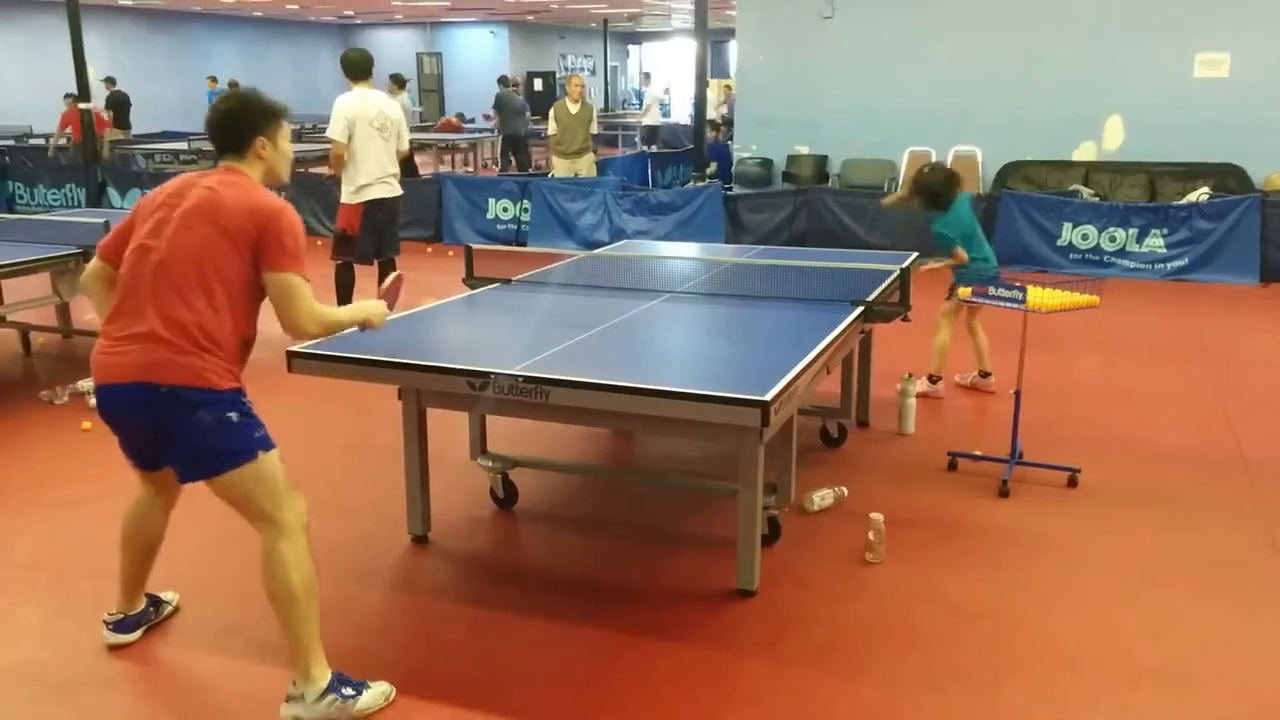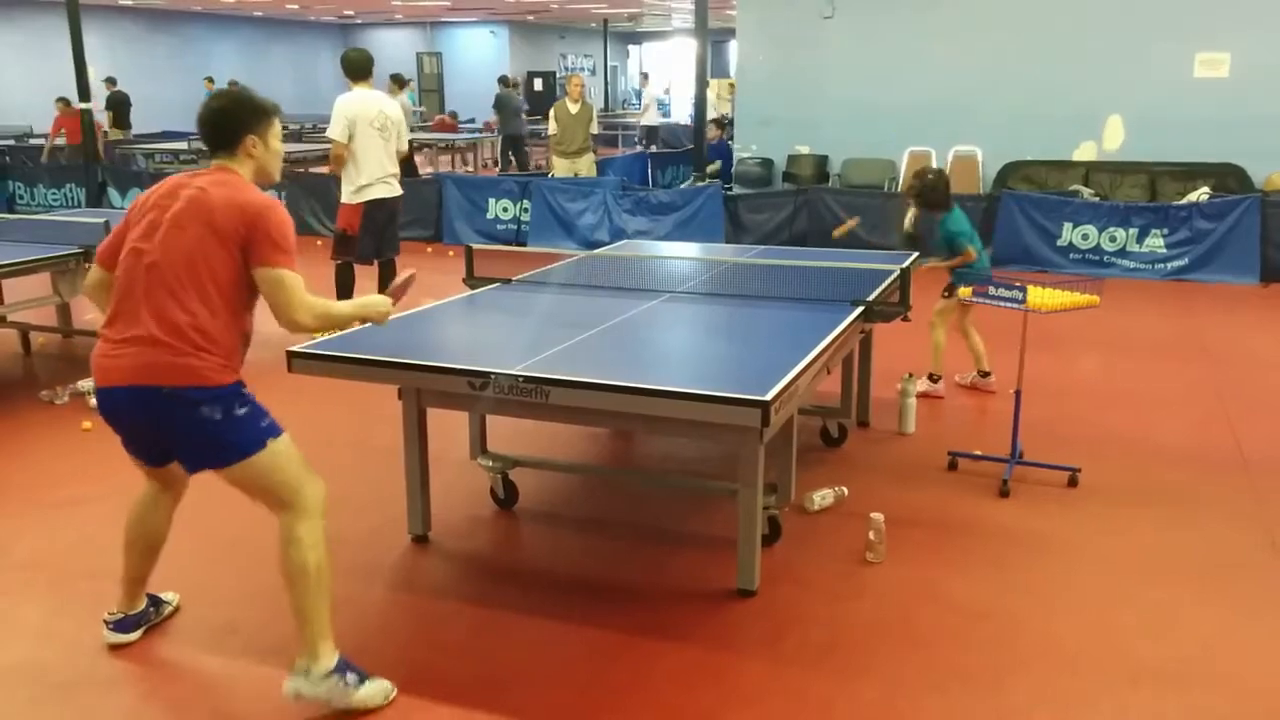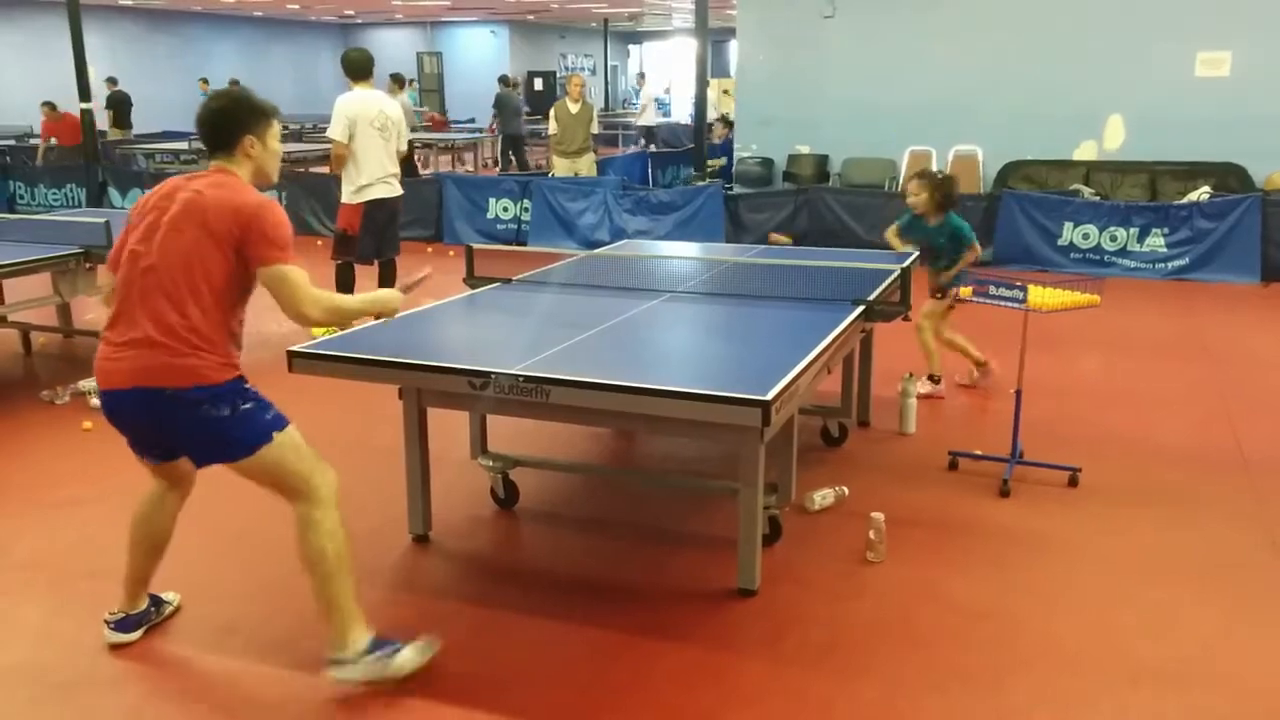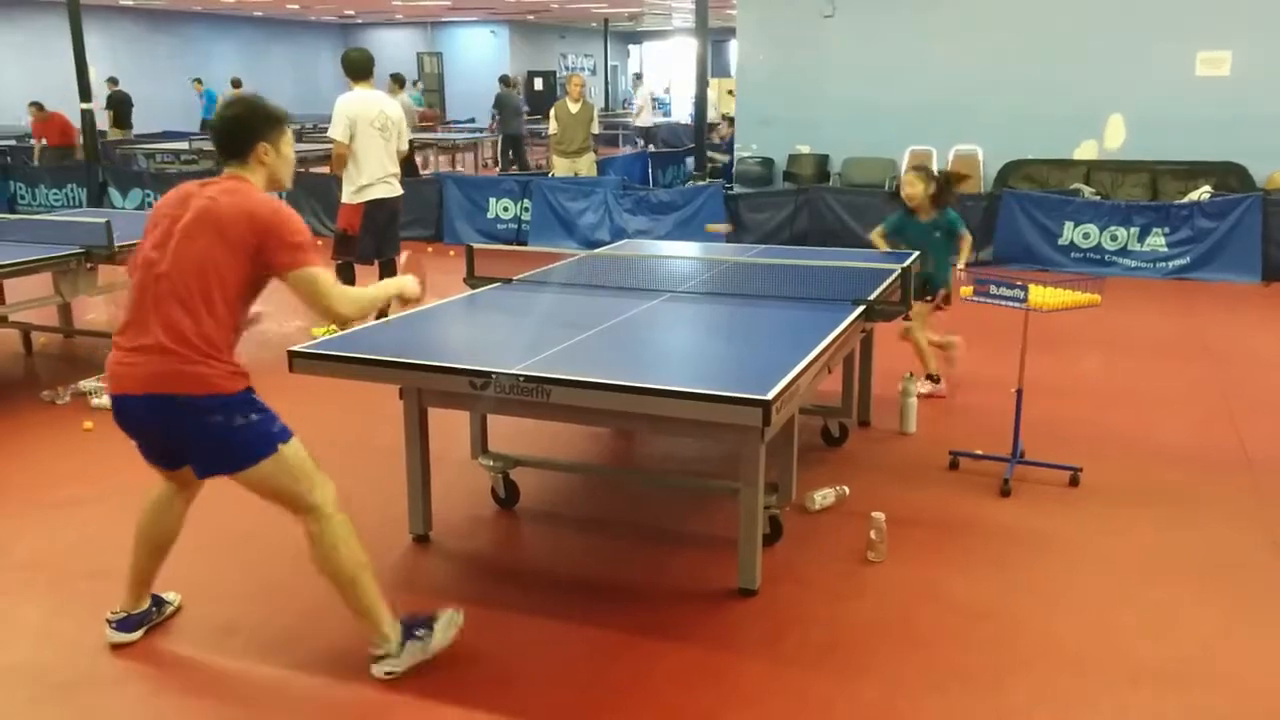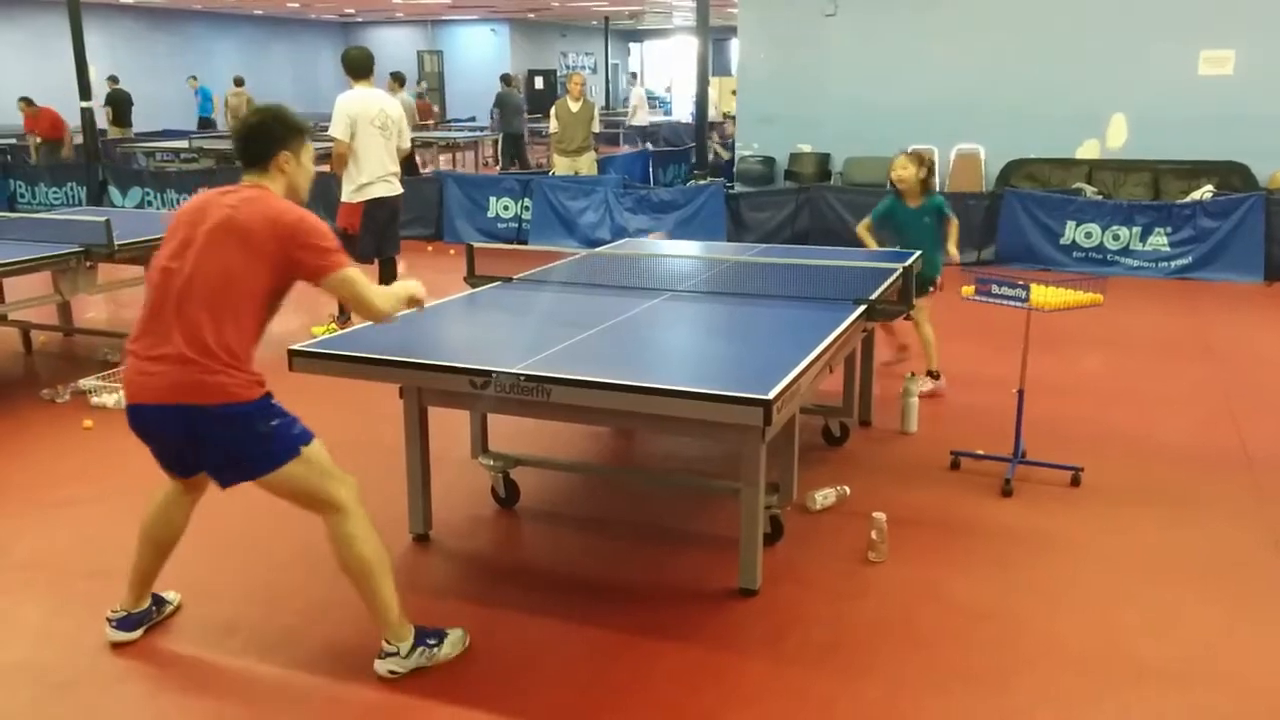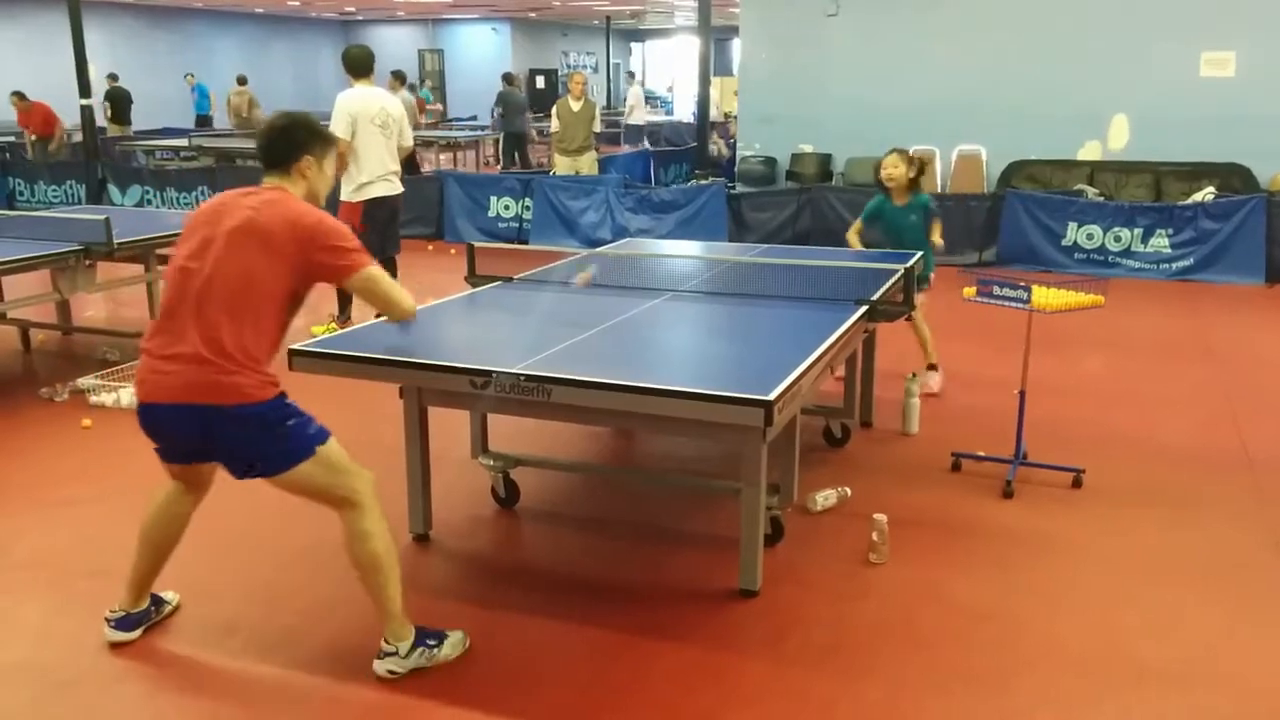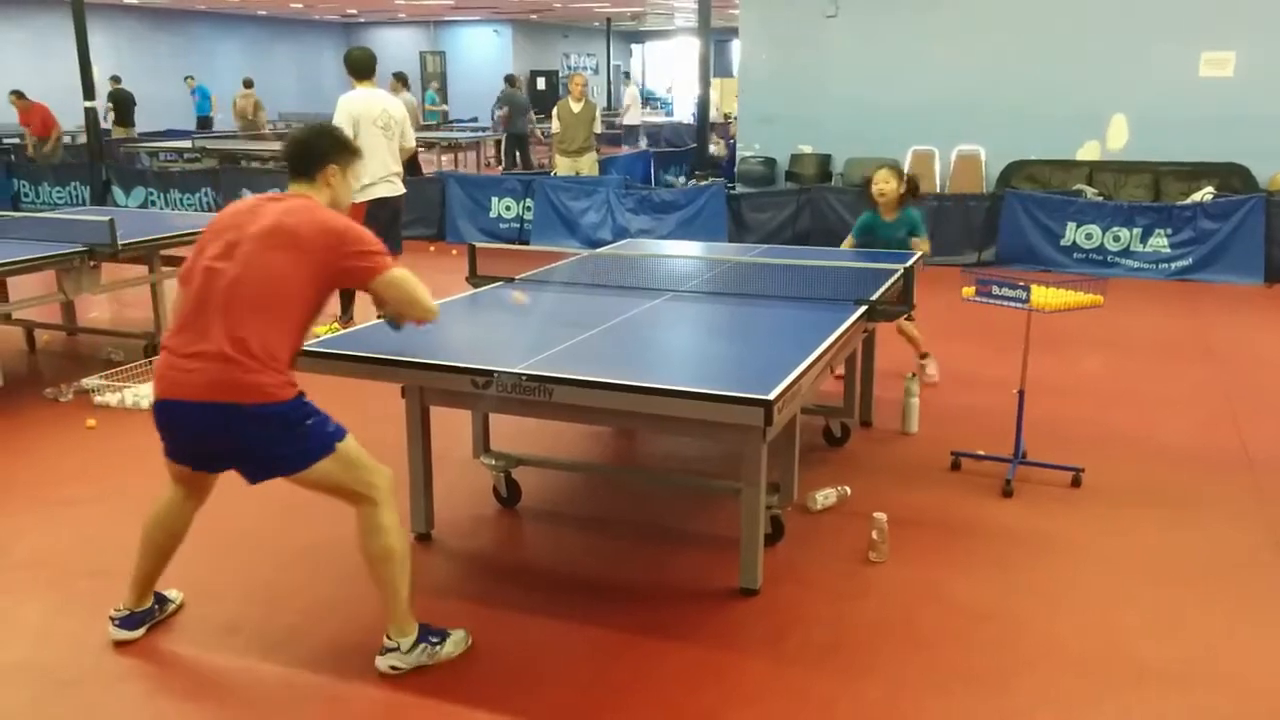
dt=0.1s
person 1, frame 1
left shoulder: (165, 194)
right shoulder: (269, 212)
left elbow: (95, 279)
right elbow: (301, 323)
right wrist: (361, 312)
left hip: (113, 377)
right hip: (190, 386)
left knee: (159, 487)
right knee: (284, 520)
left ankle: (128, 611)
person 1, frame 2
left shoulder: (157, 196)
right shoulder: (258, 209)
left elbow: (97, 284)
right elbow: (299, 315)
right wrist: (367, 308)
left hip: (115, 378)
right hip: (191, 385)
left knee: (167, 481)
right knee: (302, 500)
left ankle: (130, 610)
right ankle: (318, 666)
person 1, frame 3
left shoulder: (156, 198)
right shoulder: (253, 209)
left elbow: (112, 291)
right elbow: (307, 309)
right wrist: (380, 301)
left hip: (118, 382)
right hip: (192, 383)
left knee: (172, 480)
right knee: (315, 489)
left ankle: (130, 610)
right ankle: (352, 646)
person 1, frame 4
left shoulder: (173, 201)
right shoulder: (267, 215)
right elbow: (338, 307)
right wrist: (396, 286)
left hip: (128, 385)
right hip: (197, 390)
left knee: (180, 482)
right knee: (318, 503)
left ankle: (132, 610)
right ankle: (390, 640)
person 1, frame 5
left shoulder: (194, 208)
right shoulder: (292, 222)
right elbow: (374, 307)
right wrist: (407, 289)
left hip: (143, 391)
right hip: (216, 397)
left knee: (188, 484)
right knee: (340, 501)
left ankle: (131, 609)
right ankle: (401, 643)
person 1, frame 6
left shoulder: (211, 209)
right shoulder: (312, 225)
right elbow: (400, 308)
right wrist: (391, 294)
left hip: (157, 391)
right hip: (233, 399)
left knee: (187, 484)
right knee: (358, 495)
left ankle: (130, 609)
right ankle: (400, 643)
person 1, frame 7
left shoulder: (233, 214)
right shoulder: (337, 231)
left elbow: (192, 298)
right elbow: (424, 310)
right wrist: (398, 298)
left hip: (173, 389)
right hip: (252, 398)
left knee: (187, 487)
right knee: (374, 489)
left ankle: (134, 608)
right ankle: (403, 640)
person 2, frame 1
left shoulder: (345, 103)
right shoulder: (391, 104)
left elbow: (338, 152)
right elbow: (403, 151)
left wrist: (336, 171)
left hip: (359, 194)
right hip: (390, 191)
left knee: (344, 258)
right knee: (386, 256)
person 2, frame 2
left shoulder: (346, 102)
right shoulder: (390, 104)
left elbow: (338, 150)
right elbow: (403, 150)
left wrist: (336, 169)
left hip: (358, 193)
right hip: (390, 191)
left knee: (344, 258)
right knee: (387, 254)
person 2, frame 3
left shoulder: (346, 102)
right shoulder: (391, 103)
left elbow: (339, 150)
right elbow: (402, 150)
left wrist: (337, 169)
left hip: (359, 193)
right hip: (390, 190)
left knee: (344, 259)
right knee: (387, 257)
person 2, frame 4
left shoulder: (347, 102)
right shoulder: (392, 104)
left elbow: (341, 151)
right elbow: (403, 150)
left wrist: (337, 170)
left hip: (360, 194)
right hip: (390, 191)
left knee: (343, 259)
right knee: (387, 257)
left ankle: (343, 321)
right ankle: (383, 315)
person 2, frame 5
left shoulder: (347, 101)
right shoulder: (392, 102)
left elbow: (341, 150)
right elbow: (404, 148)
left wrist: (337, 170)
left hip: (360, 192)
right hip: (390, 189)
right knee: (387, 256)
left ankle: (343, 320)
person 2, frame 6
left shoulder: (347, 99)
right shoulder: (392, 101)
left elbow: (341, 148)
right elbow: (407, 146)
left wrist: (338, 171)
left hip: (359, 191)
right hip: (391, 189)
right knee: (387, 256)
left ankle: (343, 319)
person 2, frame 7
left shoulder: (349, 101)
right shoulder: (394, 102)
right elbow: (409, 147)
left hip: (363, 193)
right hip: (392, 190)
right knee: (388, 256)
left ankle: (345, 319)
person 3, frame 1
left shoulder: (941, 227)
right shoulder: (960, 199)
left elbow: (962, 258)
left wrist: (938, 265)
left hip: (971, 273)
right hip: (987, 269)
left knee: (944, 323)
right knee: (972, 322)
left ankle: (934, 381)
right ankle: (984, 376)
person 3, frame 2
left shoulder: (950, 226)
right shoulder: (947, 206)
left elbow: (970, 256)
right elbow: (919, 206)
left wrist: (940, 264)
right wrist: (912, 215)
left hip: (970, 275)
right hip: (967, 274)
left knee: (937, 321)
right knee: (964, 325)
left ankle: (935, 380)
right ankle: (984, 375)
person 3, frame 3
left shoulder: (955, 225)
right shoulder: (914, 218)
left elbow: (975, 251)
right elbow: (890, 233)
left wrist: (950, 273)
right wrist: (904, 253)
left hip: (951, 280)
right hip: (937, 278)
left knee: (923, 323)
right knee: (939, 331)
left ankle: (934, 381)
right ankle: (982, 366)
person 3, frame 4
left shoulder: (948, 217)
right shoulder: (903, 217)
left elbow: (966, 238)
right elbow: (875, 236)
left wrist: (960, 264)
left hip: (937, 281)
right hip: (914, 278)
left knee: (911, 328)
right knee: (909, 331)
left ankle: (934, 381)
right ankle: (948, 343)
person 3, frame 5
left shoulder: (935, 202)
right shoulder: (890, 204)
left elbow: (952, 221)
right elbow: (861, 228)
left wrist: (951, 246)
right wrist: (876, 251)
left hip: (927, 271)
left knee: (919, 320)
left ankle: (934, 377)
right ankle: (900, 347)
person 3, frame 6
left shoulder: (922, 201)
right shoulder: (878, 204)
left elbow: (935, 221)
right elbow: (852, 232)
left wrist: (936, 238)
left hip: (919, 269)
left knee: (916, 320)
left ankle: (933, 369)
person 3, frame 7
left shoulder: (911, 216)
right shoulder: (867, 220)
left elbow: (924, 247)
right elbow: (845, 249)
left wrist: (920, 248)
left knee: (903, 324)
left ankle: (925, 358)
